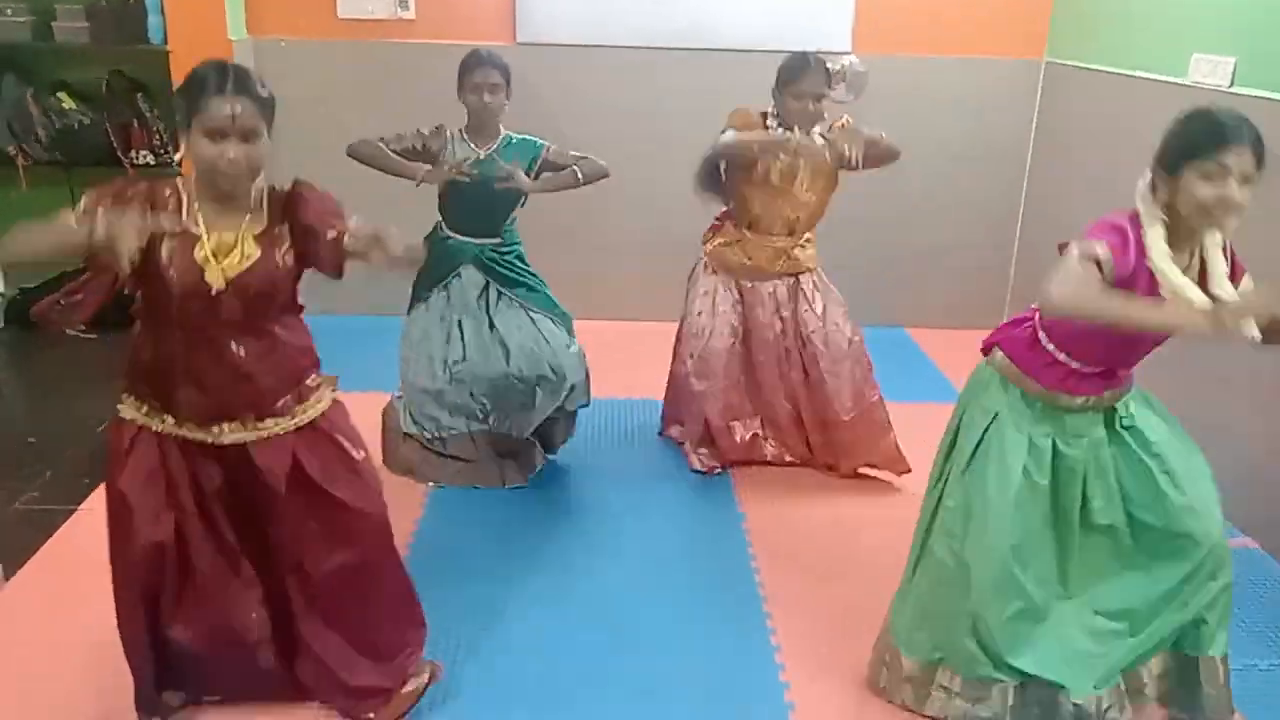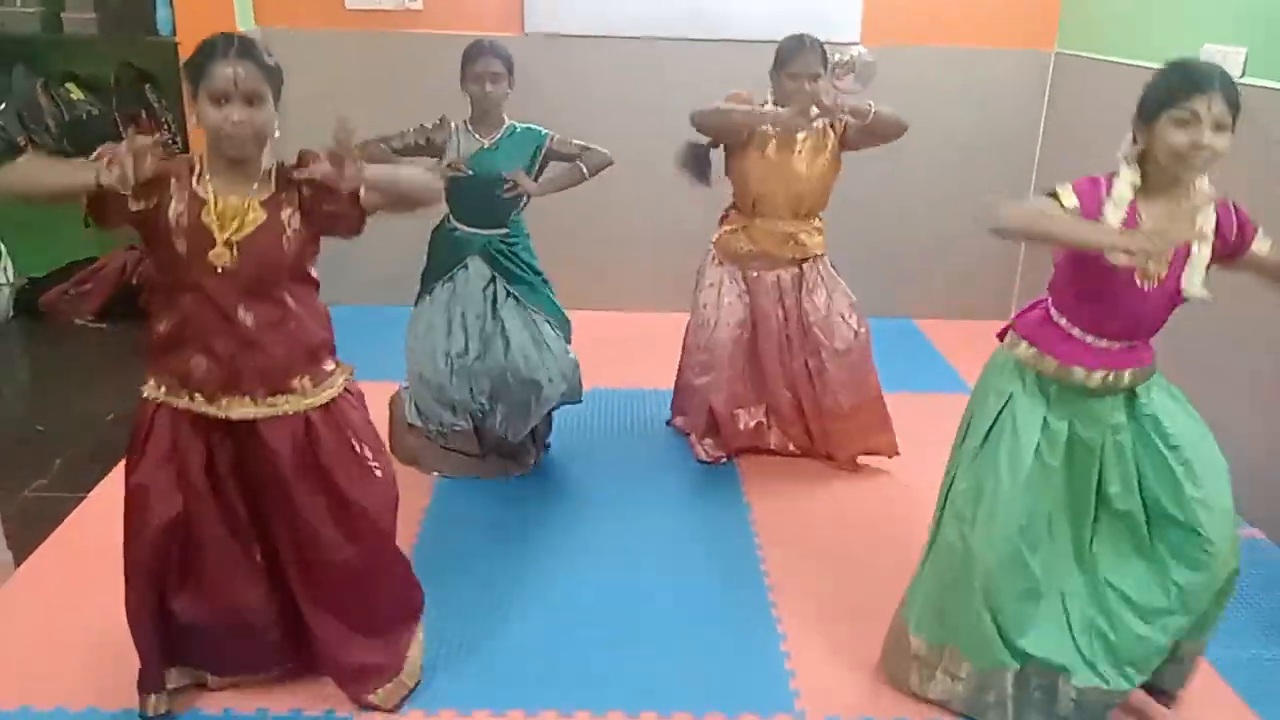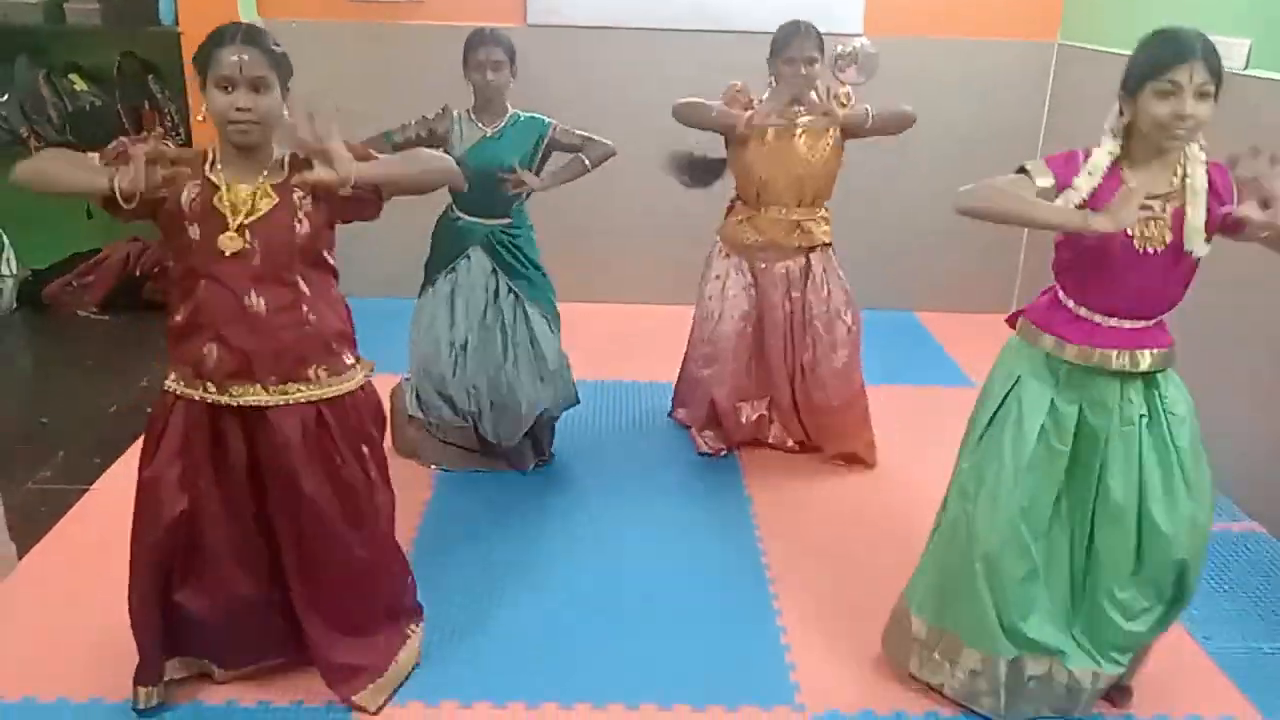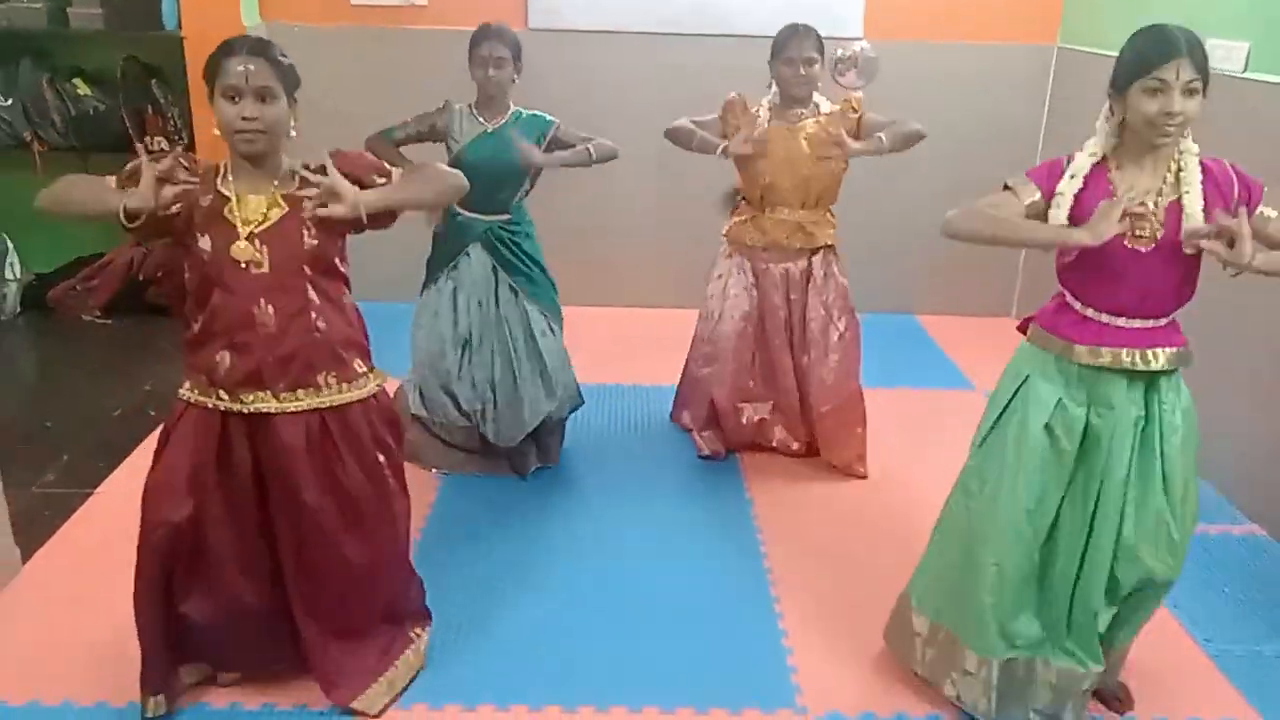
dt=0.1s
person 1, frame 1
left shoulder: (296, 212)
right shoulder: (146, 212)
left elbow: (377, 245)
left wrist: (379, 243)
right wrist: (98, 232)
left hip: (290, 425)
right hip: (174, 438)
left knee: (347, 544)
right knee: (176, 571)
person 1, frame 2
left shoulder: (305, 184)
right shoulder: (157, 184)
left elbow: (428, 190)
left wrist: (357, 176)
right wrist: (99, 177)
left hip: (306, 407)
right hip: (190, 416)
left knee: (345, 537)
right knee: (185, 552)
left ankle: (370, 656)
right ankle: (189, 660)
person 1, frame 3
left shoulder: (315, 173)
right shoulder: (174, 178)
left elbow: (444, 171)
right elbow: (30, 175)
left wrist: (349, 173)
right wrist: (119, 181)
left hip: (320, 401)
right hip: (208, 407)
left knee: (341, 537)
right knee: (185, 537)
left ankle: (368, 643)
right ankle: (194, 651)
person 1, frame 4
left shoulder: (332, 183)
right shoulder: (186, 192)
left elbow: (453, 184)
right elbow: (53, 197)
left wrist: (366, 201)
right wrist: (134, 203)
left hip: (331, 410)
right hip: (221, 414)
left knee: (346, 546)
right knee: (186, 543)
left ankle: (366, 651)
right ankle: (196, 659)
person 2, frame 1
left shoulder: (1211, 253)
right shoulder: (1116, 238)
right elbow: (1059, 303)
right wrist: (1190, 320)
left hip: (1108, 411)
right hip: (1023, 405)
left knee: (1190, 534)
right knee: (994, 556)
person 2, frame 2
left shoulder: (1220, 218)
right shoulder: (1099, 197)
right elbow: (1009, 219)
right wrist: (1131, 243)
left hip: (1131, 396)
right hip: (1039, 390)
left knee: (1196, 531)
right knee: (1002, 540)
left ankle: (1119, 664)
right ankle: (975, 665)
person 2, frame 3
left shoulder: (1217, 186)
right shoulder: (1083, 171)
right elbow: (971, 200)
right wrist: (1094, 223)
left hip: (1144, 387)
right hip: (1048, 373)
left knee: (1161, 540)
right knee: (1004, 521)
left ankle: (1096, 655)
right ankle: (985, 658)
person 2, frame 4
left shoulder: (1216, 183)
right shoulder: (1074, 174)
right elbow: (958, 224)
right wrist: (1078, 235)
left hip: (1152, 390)
right hip: (1058, 376)
left knee: (1139, 546)
right knee: (1006, 523)
left ankle: (1087, 660)
right ankle: (987, 661)
person 3, frame 1
left shoulder: (527, 150)
right shoulder: (440, 142)
left elbow: (598, 168)
right elbow: (359, 148)
left wrist: (535, 184)
right wrist: (426, 175)
left hip: (503, 267)
right hip: (449, 266)
left knee: (550, 354)
right knee: (436, 367)
left ankle: (519, 442)
right ankle: (447, 451)
person 3, frame 2
left shoulder: (531, 140)
right shoulder: (445, 135)
left elbow: (602, 157)
right elbow: (369, 148)
left wrist: (540, 187)
left hip: (510, 259)
right hip: (456, 258)
left knee: (533, 359)
right knee: (440, 360)
left ankle: (515, 439)
right ankle: (451, 444)
person 3, frame 3
left shoulder: (534, 130)
right shoulder: (448, 125)
left elbow: (605, 148)
right elbow: (377, 145)
left wrist: (543, 182)
left hip: (511, 251)
right hip: (457, 249)
left knee: (524, 350)
right knee: (441, 349)
left ankle: (517, 441)
right ankle: (451, 439)
person 3, frame 4
left shoulder: (536, 127)
right shoulder: (449, 119)
left elbow: (607, 149)
right elbow: (377, 142)
left wrist: (547, 161)
left hip: (512, 248)
right hip: (459, 246)
left knee: (526, 348)
right knee: (444, 348)
left ankle: (519, 441)
right ankle: (452, 441)
person 4, frame 1
left shoulder: (833, 144)
right shoulder: (751, 135)
left elbow: (890, 153)
right elbow: (722, 150)
left wrist: (854, 144)
right wrist: (789, 143)
left hip: (797, 276)
right hip: (732, 272)
left knee: (838, 352)
right knee: (713, 360)
left ankle: (835, 448)
right ankle: (711, 442)
person 4, frame 2
left shoulder: (833, 128)
right shoulder: (744, 119)
left elbow: (897, 126)
right elbow: (701, 118)
left wrist: (852, 111)
right wrist: (775, 117)
left hip: (804, 264)
right hip: (741, 261)
left knee: (843, 342)
right knee: (719, 350)
left ankle: (830, 436)
right ankle: (716, 431)
person 4, frame 3
left shoulder: (835, 114)
right shoulder: (746, 110)
left elbow: (904, 117)
right elbow: (682, 111)
left wrist: (853, 117)
right wrist: (741, 119)
left hip: (810, 256)
right hip: (746, 253)
left knee: (830, 346)
right knee: (725, 344)
left ankle: (829, 434)
right ankle: (720, 425)
person 4, frame 4
left shoulder: (843, 119)
right shoulder: (747, 118)
left elbow: (914, 130)
right elbow: (676, 129)
left wrist: (863, 148)
right wrist: (725, 147)
left hip: (813, 258)
right hip: (750, 254)
left knee: (827, 353)
right knee: (726, 345)
left ankle: (807, 434)
right ankle: (721, 428)
